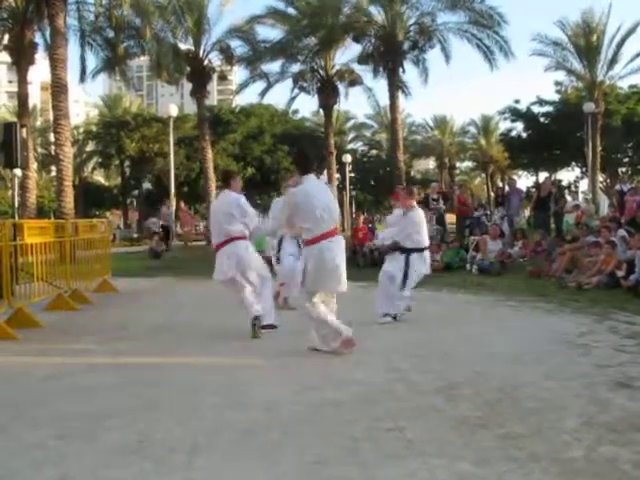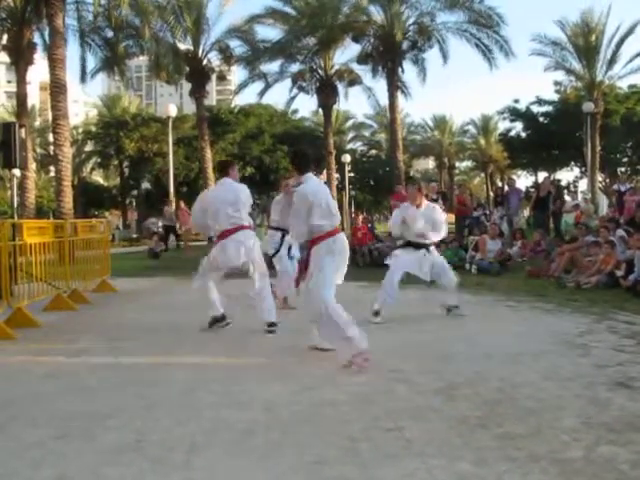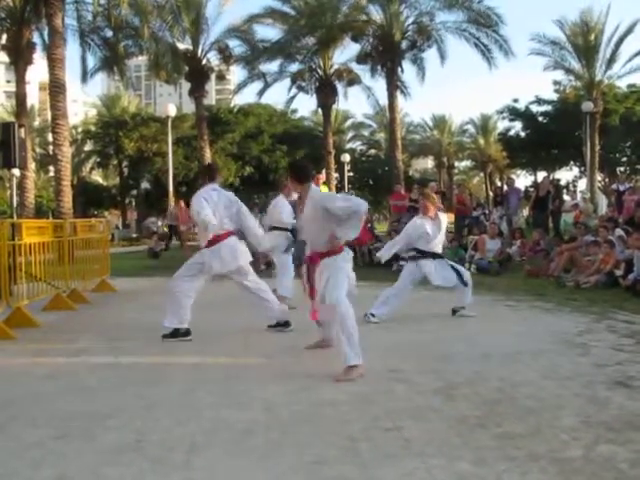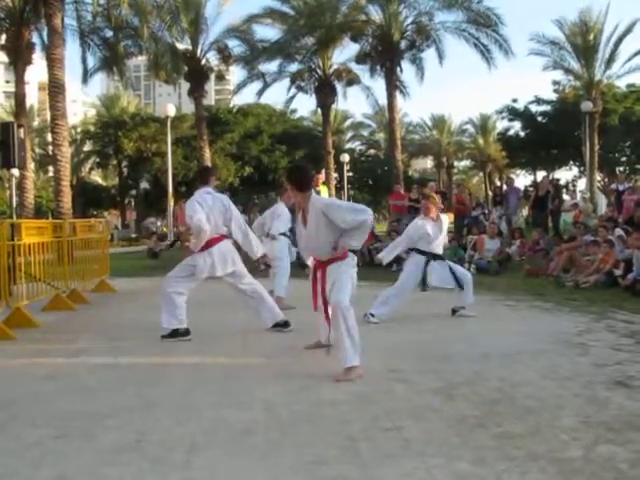
dt=0.2s
person 1, frame 1
left shoulder: (295, 194)
right shoulder: (324, 186)
left elbow: (288, 224)
left hip: (318, 250)
right hip: (335, 245)
left knee: (313, 305)
right knee: (325, 300)
left ankle: (344, 335)
right ankle: (324, 342)
person 1, frame 2
left shoulder: (302, 191)
right shoulder: (318, 185)
left elbow: (298, 233)
left hip: (326, 248)
right hip: (330, 244)
left knee: (322, 303)
right knee: (316, 296)
left ankle: (359, 349)
right ankle: (325, 340)
person 1, frame 3
left shoulder: (321, 198)
right shoulder: (304, 201)
left elbow: (359, 207)
left wrist: (341, 236)
left hip: (335, 259)
right hip: (318, 259)
left knee: (336, 302)
right knee: (319, 300)
left ankle: (355, 363)
right ankle: (326, 337)
person 1, frame 4
left shoulder: (326, 206)
right shoulder: (300, 210)
left elbow: (366, 215)
left wrist: (346, 244)
right wrist: (311, 260)
left hip: (340, 264)
right hip: (320, 265)
left knee: (340, 303)
right knee: (325, 304)
left ankle: (353, 364)
right ankle: (326, 338)
person 2, frame 1
left shoulder: (215, 204)
right shoulder: (237, 199)
right elbow: (255, 223)
left hip: (223, 254)
right hip: (240, 247)
left knee: (242, 290)
right knee: (264, 281)
left ankle: (256, 315)
right ankle: (266, 322)
person 2, frame 2
left shoulder: (208, 194)
right shoulder: (242, 189)
left elbow: (196, 220)
left hip: (225, 243)
right hip: (246, 238)
left knee: (206, 277)
right knee: (261, 279)
left ankle: (219, 315)
right ankle: (270, 321)
person 2, frame 3
left shoulder: (200, 197)
right shoulder: (229, 196)
left elbow: (206, 221)
right elbow: (248, 221)
left wrist: (203, 240)
right wrist: (264, 243)
left hip: (213, 250)
right hip: (232, 246)
left knee: (180, 284)
right knee: (253, 283)
left ankle: (180, 328)
right ankle: (281, 318)
person 2, frame 4
left shoulder: (194, 201)
right shoulder: (223, 199)
left elbow: (200, 227)
right elbow: (240, 226)
left wrist: (194, 246)
right wrist: (257, 250)
left hip: (205, 254)
right hip: (225, 249)
left knee: (173, 284)
right knee: (249, 284)
left ankle: (180, 328)
right ankle: (279, 320)
person 3, frame 1
left shoulder: (415, 215)
right shoulder: (404, 212)
left elbow: (396, 232)
right elbow: (392, 227)
left wrist: (378, 238)
left hip: (416, 256)
right hip: (400, 253)
left knee: (400, 287)
right knee: (385, 279)
left ankle: (398, 310)
right ankle: (389, 313)
person 3, frame 2
left shoulder: (433, 208)
right shoulder: (403, 208)
left elbow: (441, 230)
right elbow: (394, 229)
left wrist: (427, 235)
right wrist: (402, 223)
left hip: (427, 251)
right hip: (407, 250)
left knee: (449, 279)
right knee: (391, 279)
left ankle: (451, 305)
right ankle: (377, 311)
person 3, frame 3
left shoulder: (443, 218)
right shoulder: (417, 223)
right elbow: (400, 241)
right wrist: (382, 255)
left hip: (437, 260)
right hip: (419, 261)
left knee: (465, 277)
right knee: (401, 288)
left ankle: (460, 308)
right ankle: (373, 313)
person 3, frame 4
left shoulder: (444, 219)
right shoulder: (419, 224)
right elbow: (401, 242)
right wrist: (383, 256)
left hip: (437, 261)
right hip: (419, 260)
left knee: (465, 277)
right knee: (401, 288)
left ankle: (459, 308)
right ankle: (372, 313)
person 4, frame 1
right shoulder: (277, 202)
left hip: (294, 241)
right hip: (281, 241)
left knee: (296, 271)
right knee: (287, 271)
left ankle: (279, 296)
right ankle: (284, 300)
person 4, frame 2
left shoulder: (294, 199)
right shoulder: (279, 200)
left hip: (288, 239)
right hip: (278, 239)
left knee: (291, 270)
right knee: (287, 270)
left ankle: (277, 294)
right ankle: (283, 300)
person 4, frame 3
left shoulder: (277, 202)
right shoulder: (282, 203)
left elbow: (267, 220)
right elbow: (282, 218)
right wrist: (294, 224)
left hip: (276, 237)
right hip: (281, 238)
left knee: (282, 268)
right knee: (286, 269)
left ankle: (278, 294)
right ankle: (282, 299)
person 4, frame 4
left shoulder: (271, 210)
right shoulder: (283, 210)
left elbow: (257, 225)
right elbow: (280, 223)
left wrist: (264, 236)
right wrist: (272, 234)
left hip: (270, 242)
right hip: (279, 242)
left knee: (277, 268)
right knee: (282, 269)
left ankle: (275, 293)
right ankle: (280, 301)
